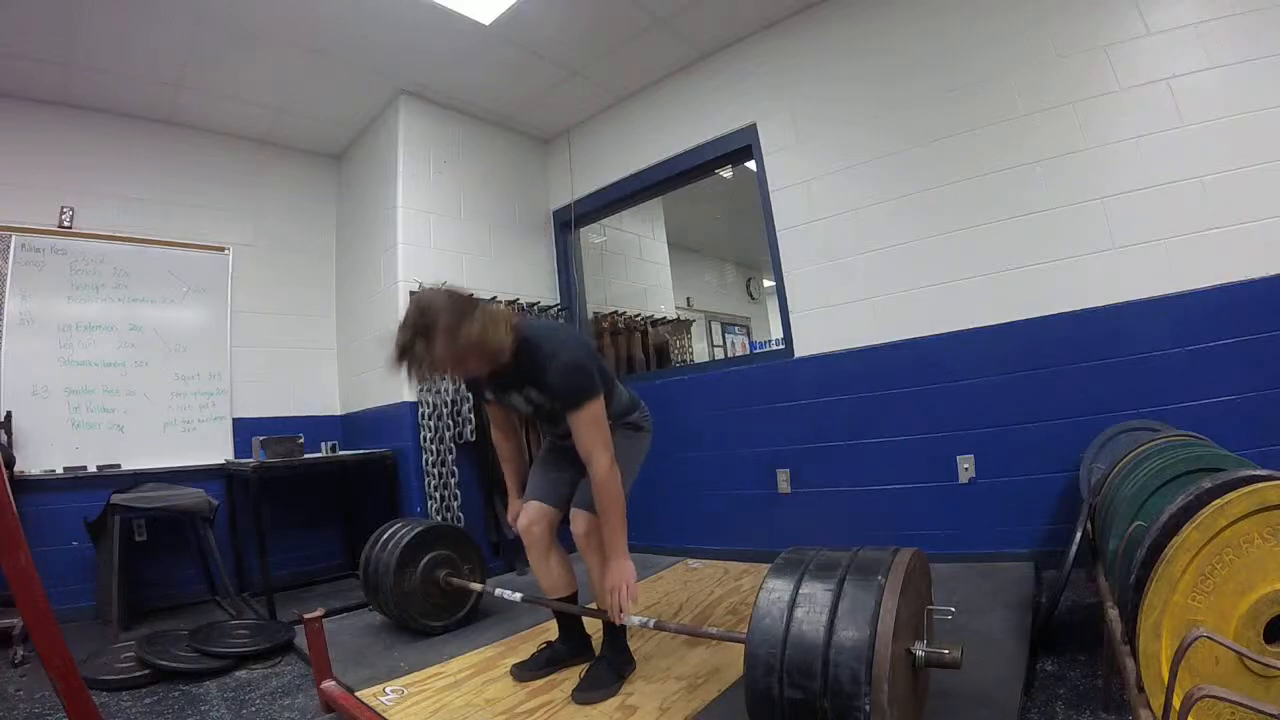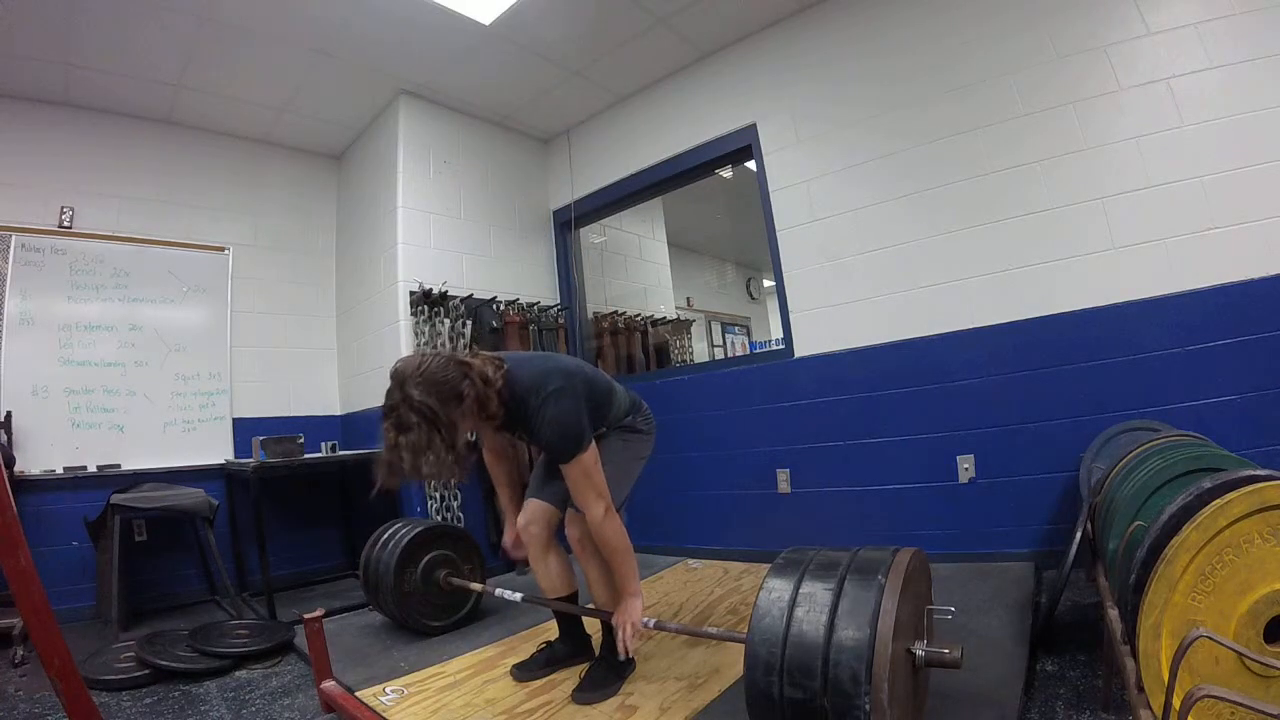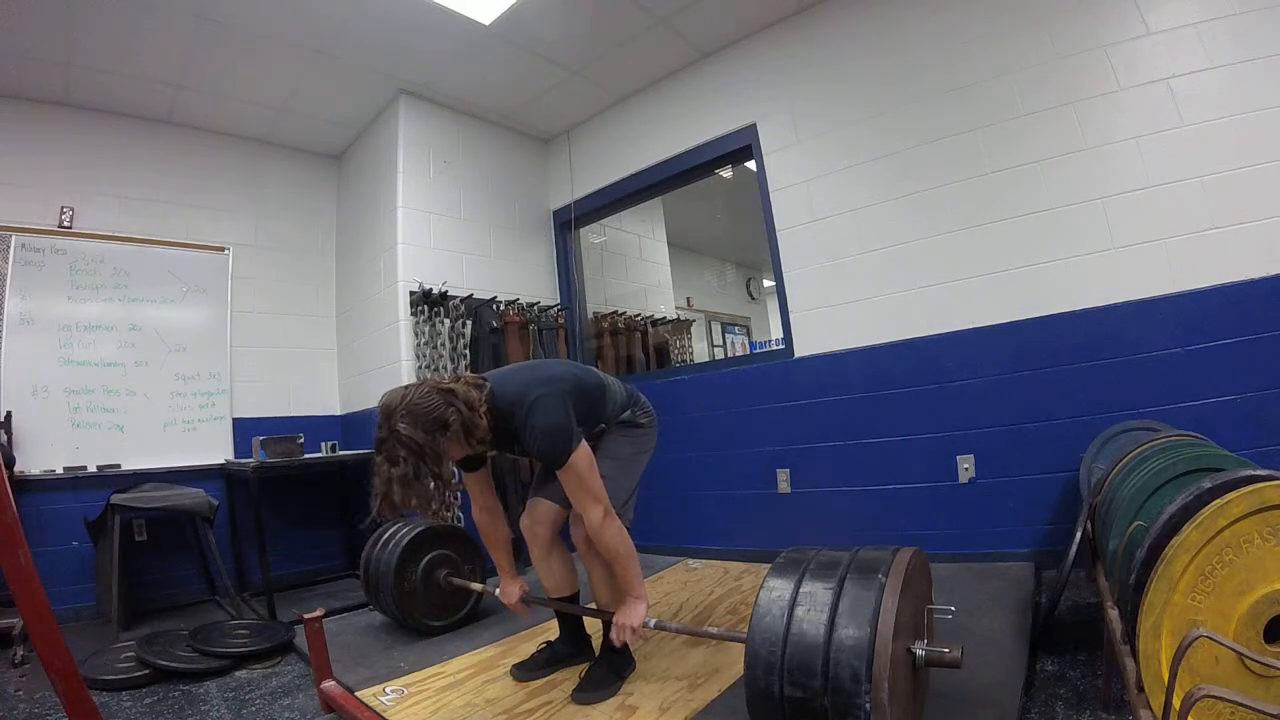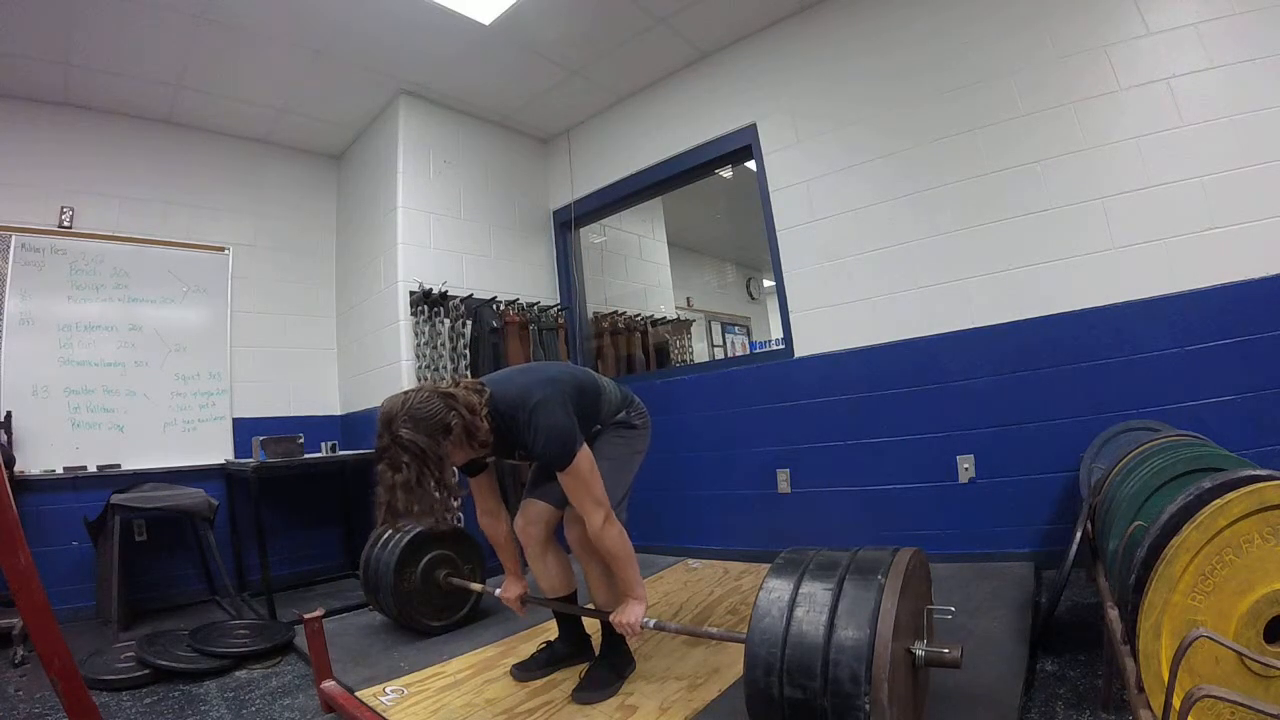
dt=0.7s
person 1, frame 1
left shoulder: (559, 355)
right shoulder: (483, 366)
left elbow: (601, 462)
right elbow: (504, 432)
left wrist: (618, 558)
right wrist: (516, 496)
left hip: (619, 428)
right hip: (564, 437)
left knee: (585, 528)
right knee: (532, 526)
left ankle: (616, 651)
right ankle: (572, 640)
person 1, frame 2
left shoulder: (549, 404)
right shoulder: (479, 391)
left elbow: (598, 510)
right elbow: (499, 453)
left wrist: (632, 596)
right wrist: (512, 520)
left hip: (622, 430)
right hip: (575, 434)
left knee: (581, 530)
right knee: (532, 524)
left ankle: (616, 653)
right ankle: (573, 639)
person 1, frame 3
left shoulder: (539, 416)
right shoulder: (465, 420)
left elbow: (597, 513)
right elbow: (485, 510)
left wrist: (635, 598)
right wrist: (508, 577)
left hip: (626, 424)
right hip: (580, 429)
left knee: (585, 533)
right knee: (535, 526)
left ankle: (616, 653)
right ankle: (573, 639)
person 1, frame 4
left shoulder: (540, 419)
right shoulder: (464, 426)
left elbow: (599, 516)
right elbow: (491, 513)
left wrist: (635, 598)
right wrist: (513, 577)
left hip: (619, 425)
right hip: (574, 432)
left knee: (580, 530)
right knee: (529, 526)
left ankle: (615, 652)
right ankle: (572, 639)
